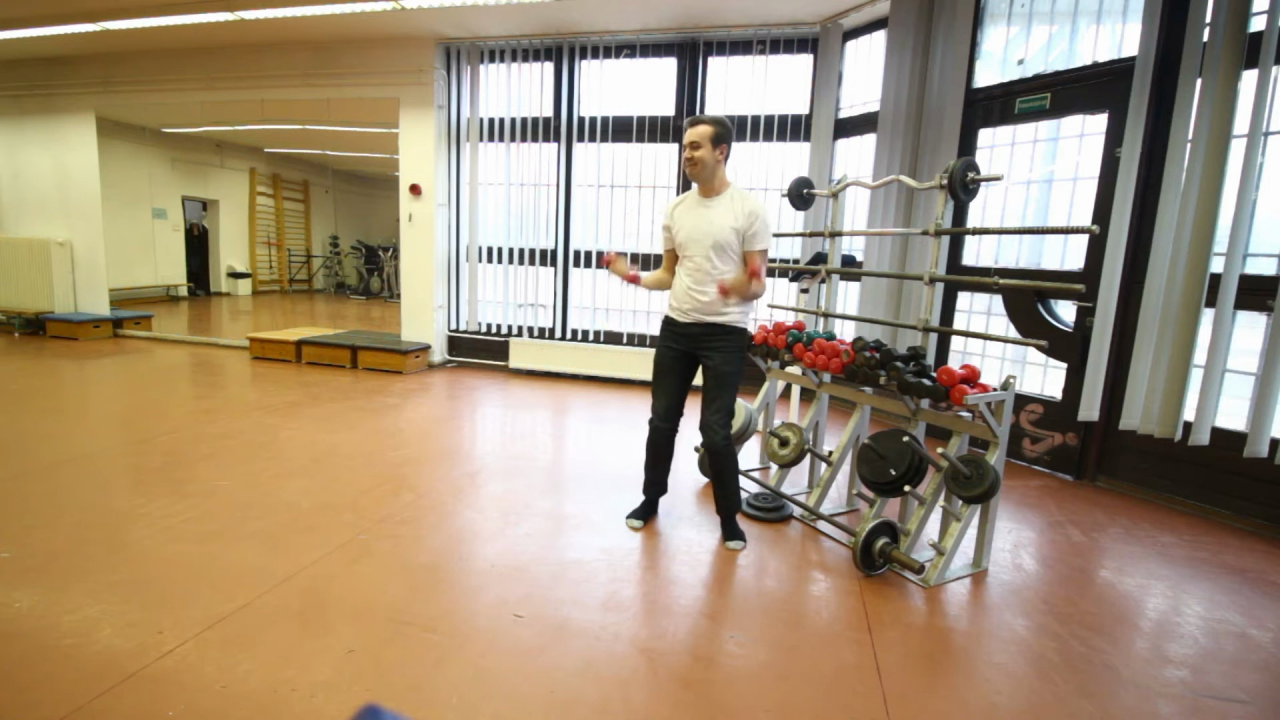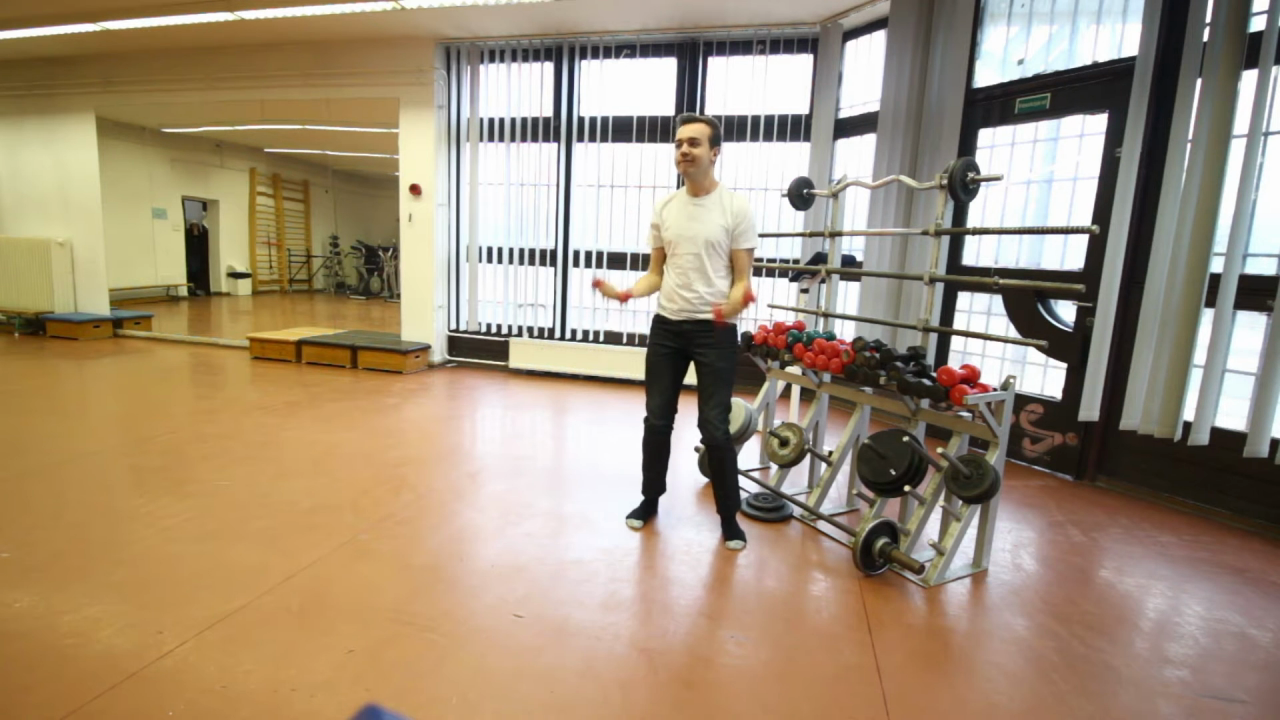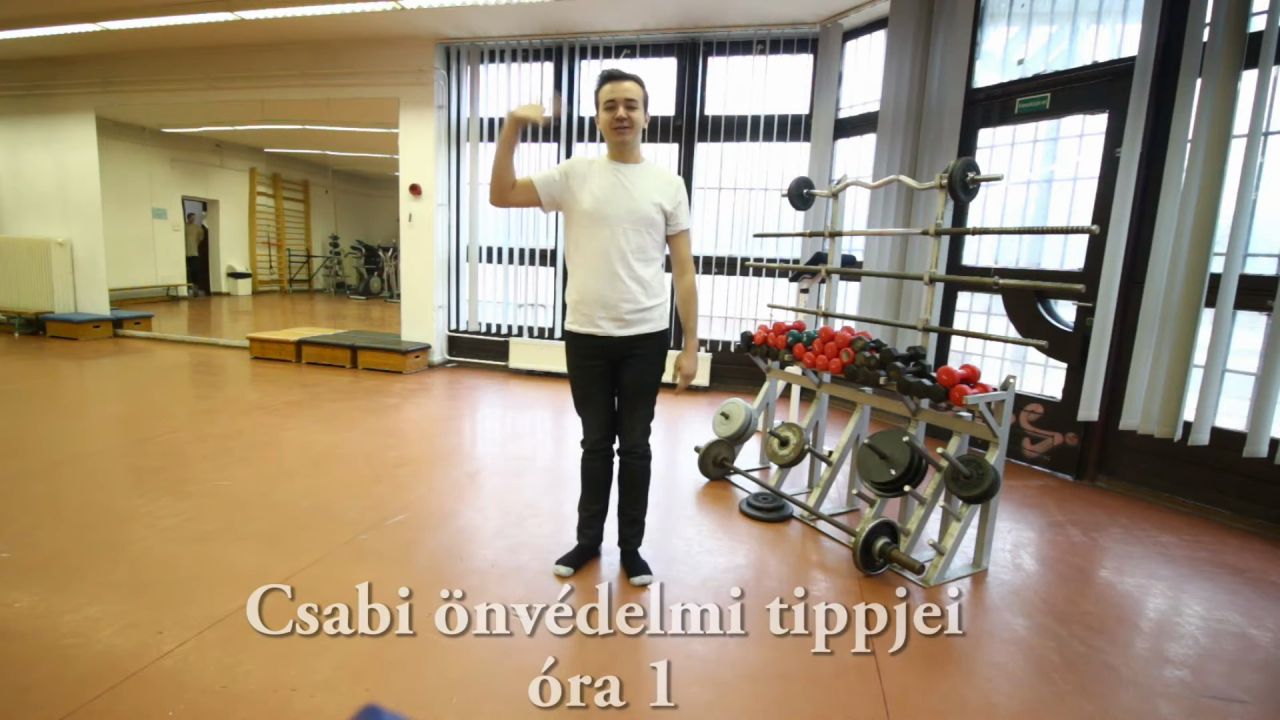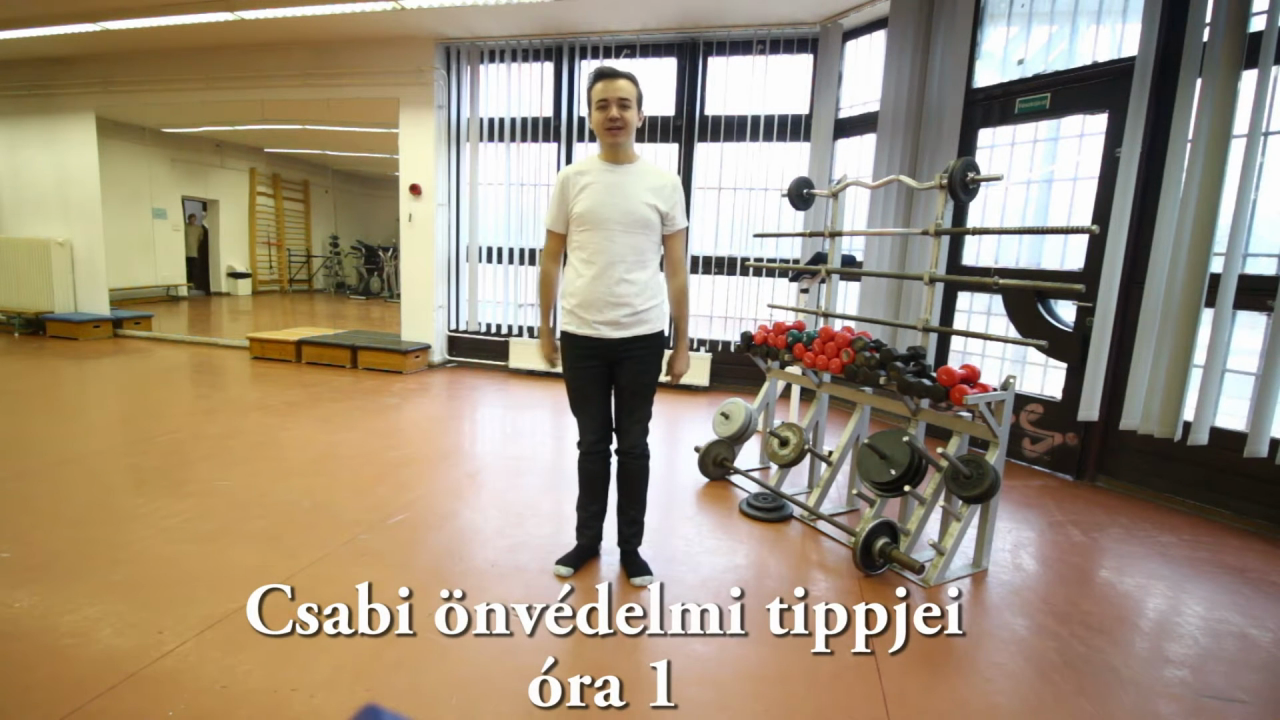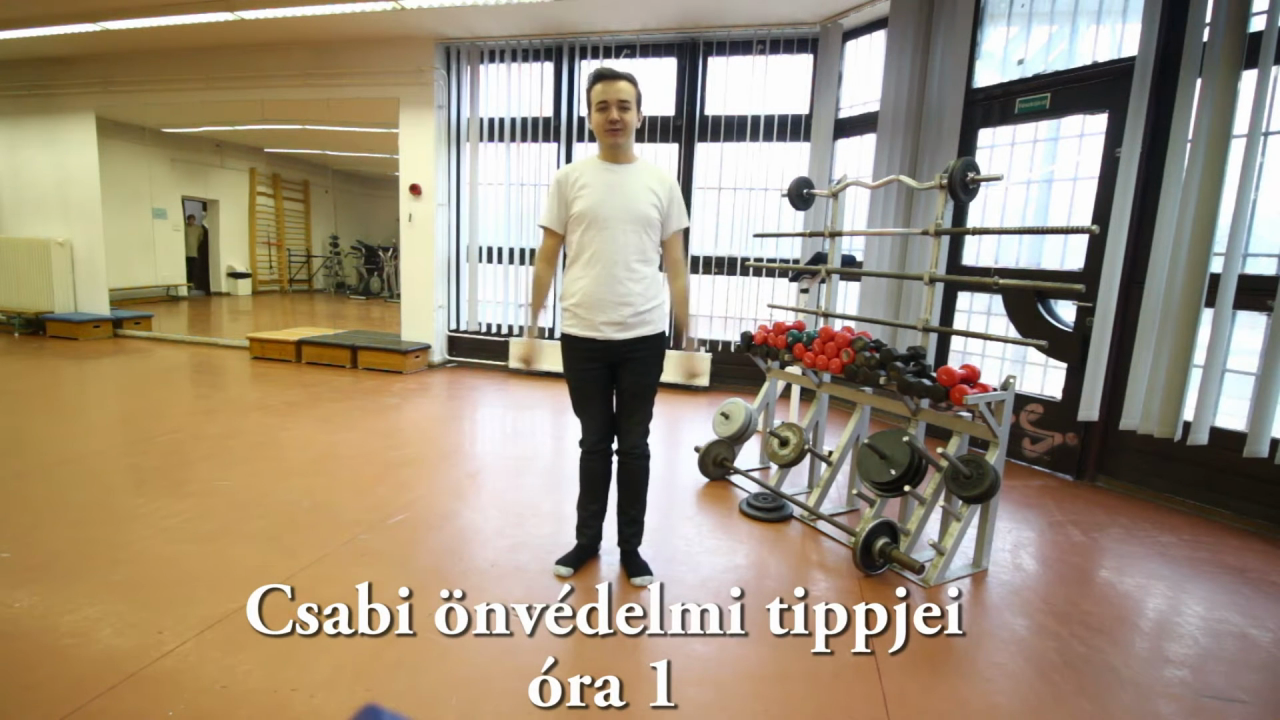
dt=1s
person 1, frame 1
left shoulder: (747, 209)
right shoulder: (677, 208)
left elbow: (757, 283)
right elbow: (669, 274)
left wrist: (744, 287)
right wrist: (635, 277)
left hip: (724, 333)
right hip: (676, 328)
left knee: (715, 431)
right knee: (662, 421)
left ankle: (729, 518)
right ankle: (651, 498)
person 1, frame 2
left shoulder: (735, 208)
right shoulder: (664, 207)
left elbow: (742, 278)
right elbow: (657, 272)
left wrist: (737, 301)
right wrist: (626, 293)
left hip: (714, 328)
right hip: (668, 325)
left knee: (714, 427)
right knee: (657, 419)
left ankle: (728, 515)
right ankle: (650, 498)
person 1, frame 3
left shoulder: (668, 184)
right shoulder: (573, 174)
left elbow: (683, 270)
right elbow: (500, 196)
left wrist: (690, 344)
right wrist: (513, 127)
left hip: (645, 336)
right hip: (586, 335)
left knee: (634, 444)
right knee: (595, 441)
left ankle: (630, 546)
right ankle: (588, 539)
person 1, frame 4
left shoulder: (665, 184)
right shoulder: (571, 180)
left elbow: (676, 270)
right elbow: (550, 260)
left wrist: (681, 344)
right wrist: (546, 329)
left hip: (642, 338)
right hip: (582, 337)
left knee: (633, 445)
right knee: (592, 443)
left ankle: (630, 546)
right ankle: (588, 539)
person 1, frame 5
left shoulder: (662, 183)
right shoulder: (569, 179)
left elbow: (675, 269)
right elbow: (546, 259)
left wrist: (686, 342)
right wrist: (531, 331)
left hip: (642, 337)
right hip: (583, 337)
left knee: (634, 445)
right knee: (594, 443)
left ankle: (630, 546)
right ankle: (587, 540)
